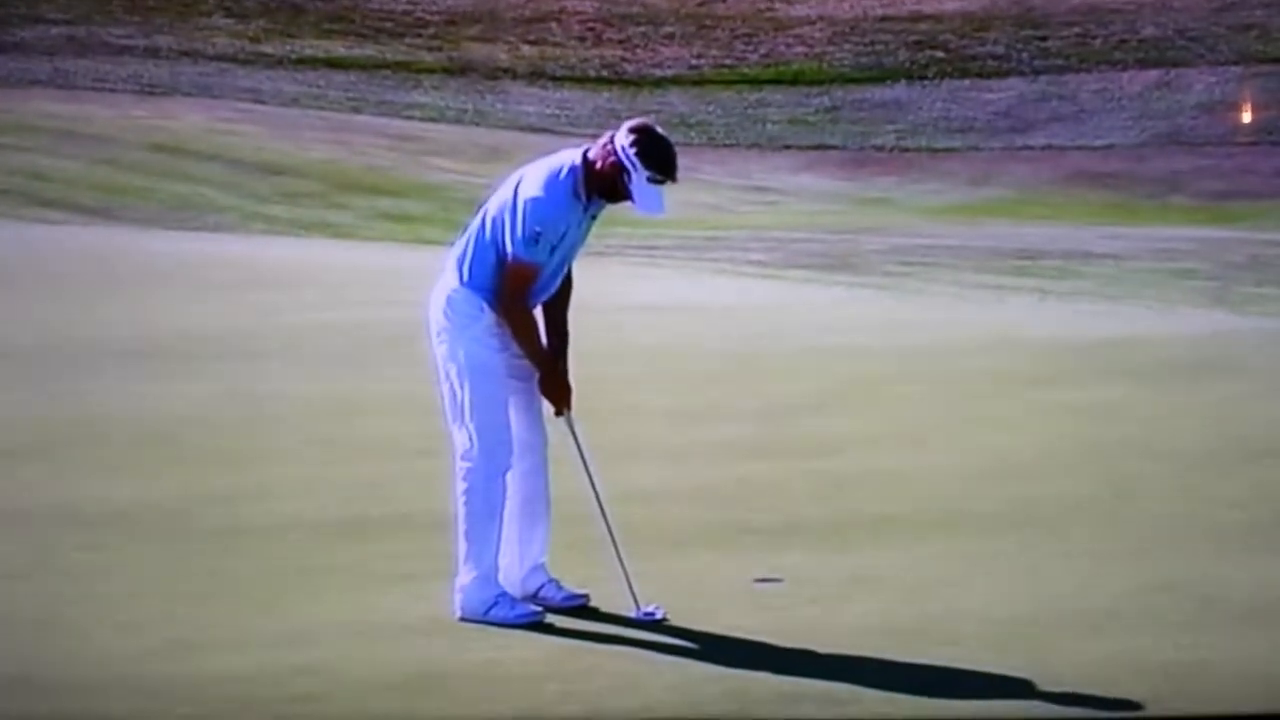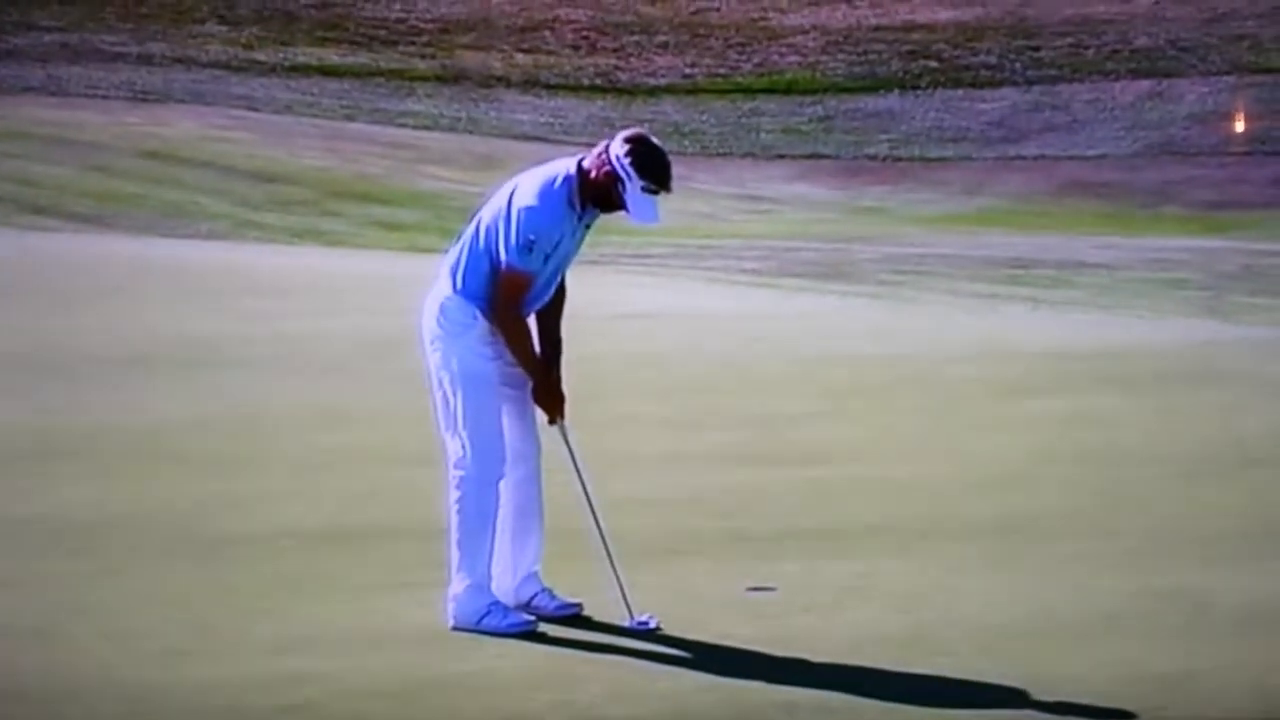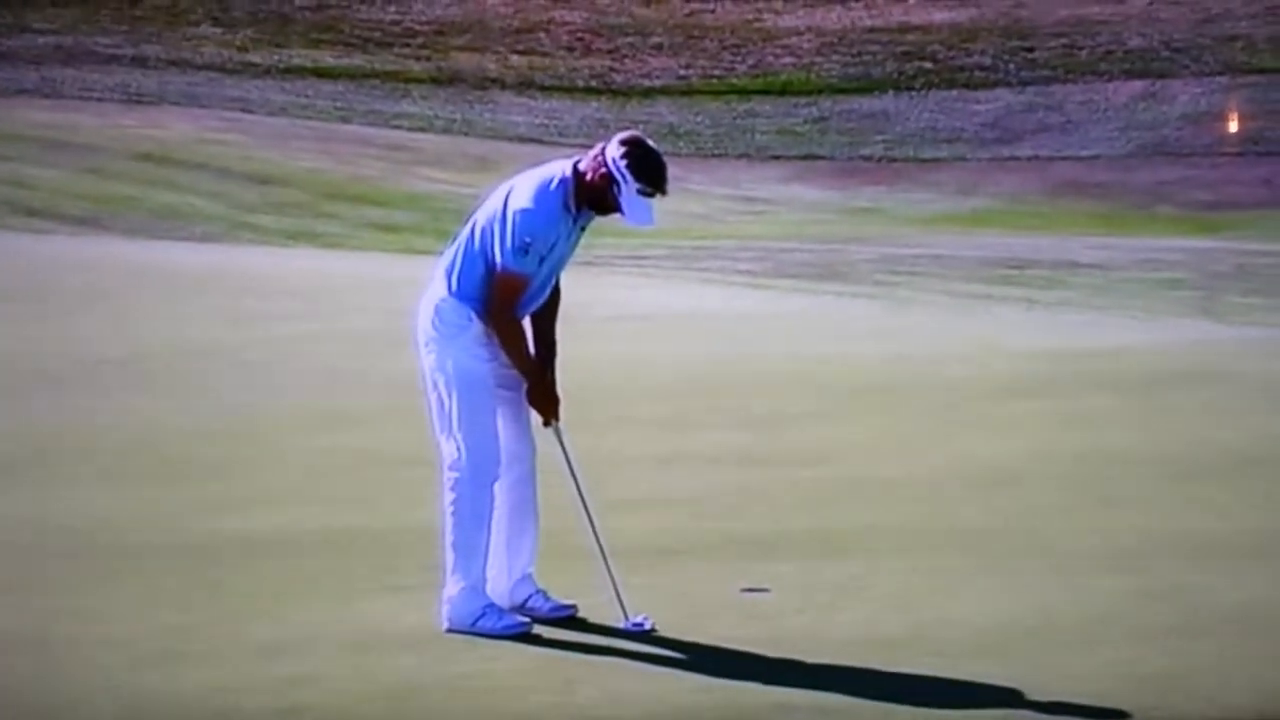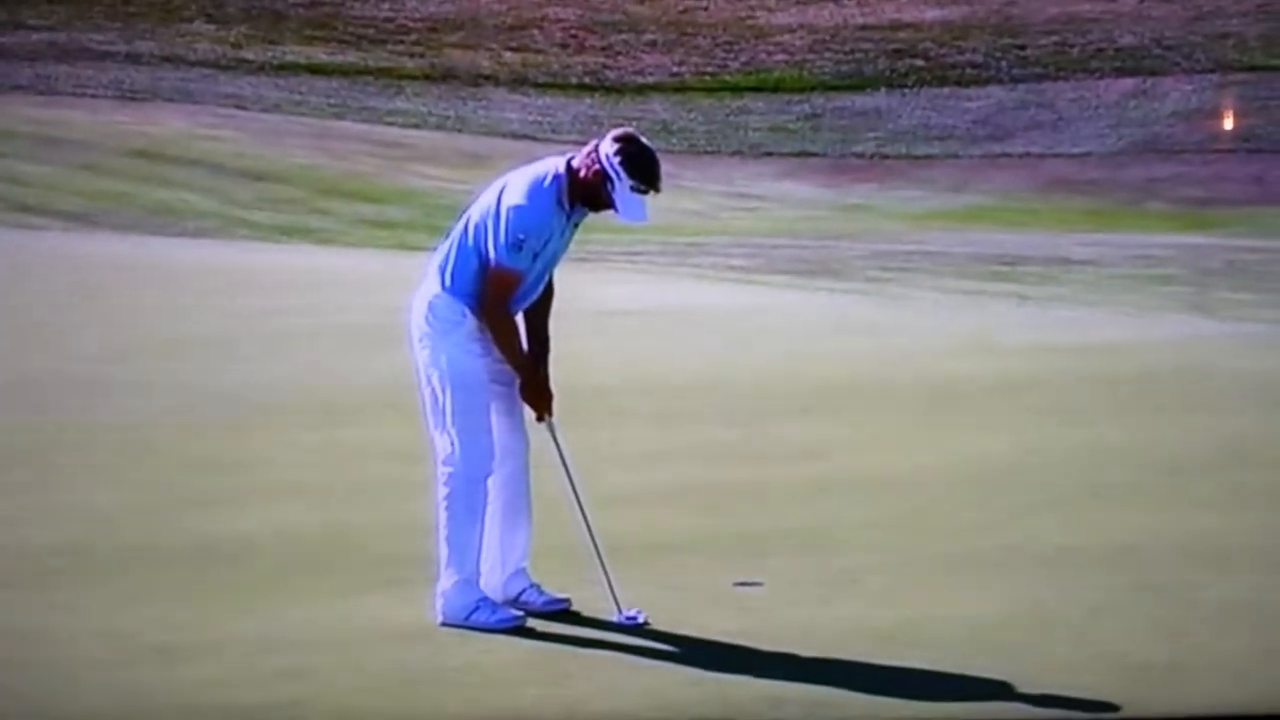
dt=0.3s
person 1, frame 1
left shoulder: (590, 190)
right shoulder: (547, 196)
right elbow: (512, 297)
left wrist: (560, 358)
right wrist: (547, 369)
left hip: (502, 315)
right hip: (470, 312)
left knee: (529, 450)
right knee: (488, 454)
left ankle: (525, 576)
right ankle: (478, 590)
person 1, frame 2
left shoulder: (584, 198)
right shoulder: (541, 204)
right elbow: (506, 305)
left wrist: (552, 366)
right wrist: (540, 378)
left hip: (495, 322)
right hip: (463, 320)
left knee: (522, 458)
right knee: (481, 462)
left ankle: (518, 584)
right ankle: (470, 599)
person 1, frame 3
left shoulder: (580, 201)
right shoulder: (537, 206)
right elbow: (502, 307)
left wrist: (547, 367)
right wrist: (535, 380)
left hip: (491, 325)
right hip: (458, 322)
left knee: (516, 461)
right knee: (475, 464)
left ankle: (512, 586)
right ankle: (464, 601)
person 1, frame 4
left shoulder: (572, 196)
right shoulder: (530, 203)
right elbow: (495, 302)
left wrist: (539, 363)
right wrist: (528, 376)
left hip: (483, 319)
right hip: (451, 317)
left knee: (510, 454)
right knee: (469, 458)
left ankle: (506, 580)
right ankle: (458, 595)
